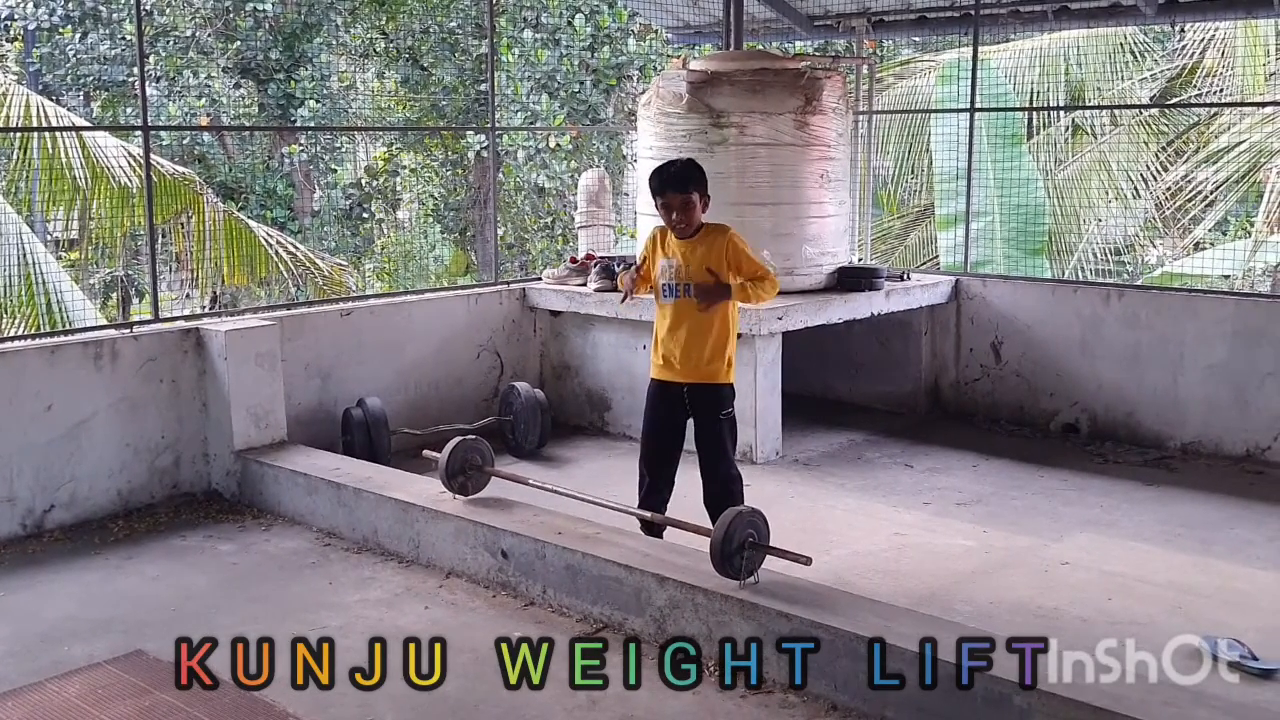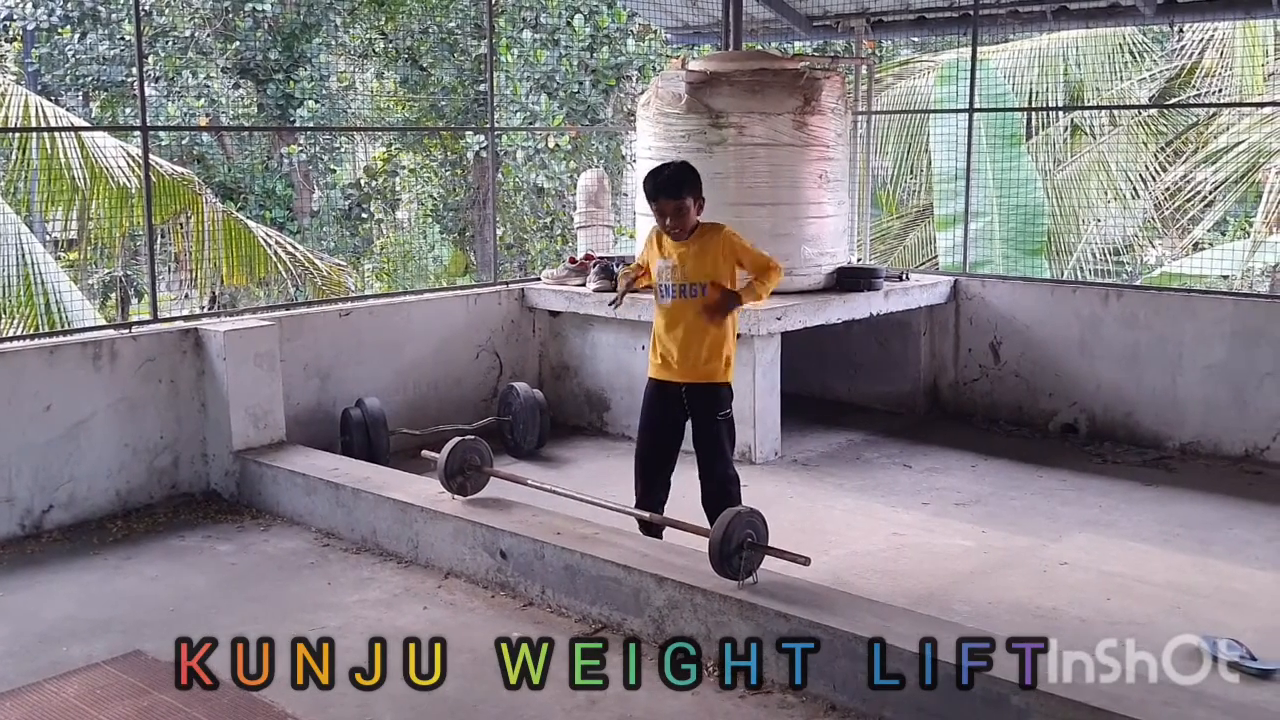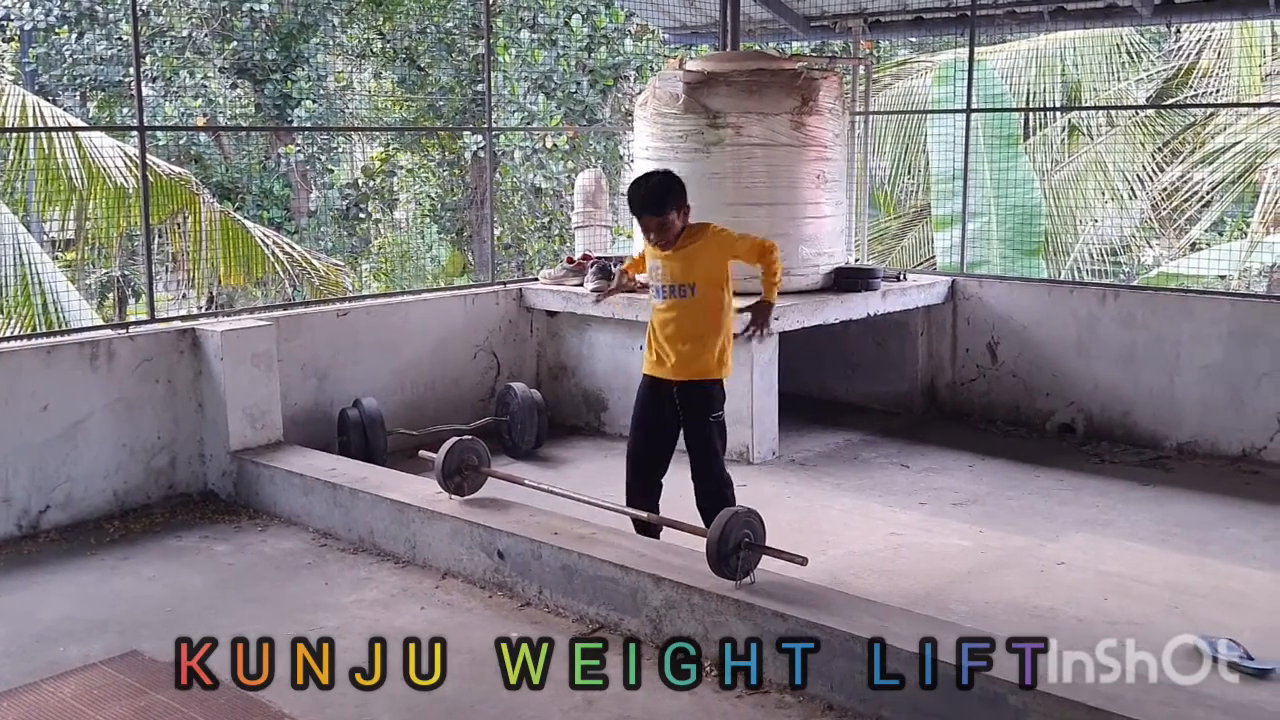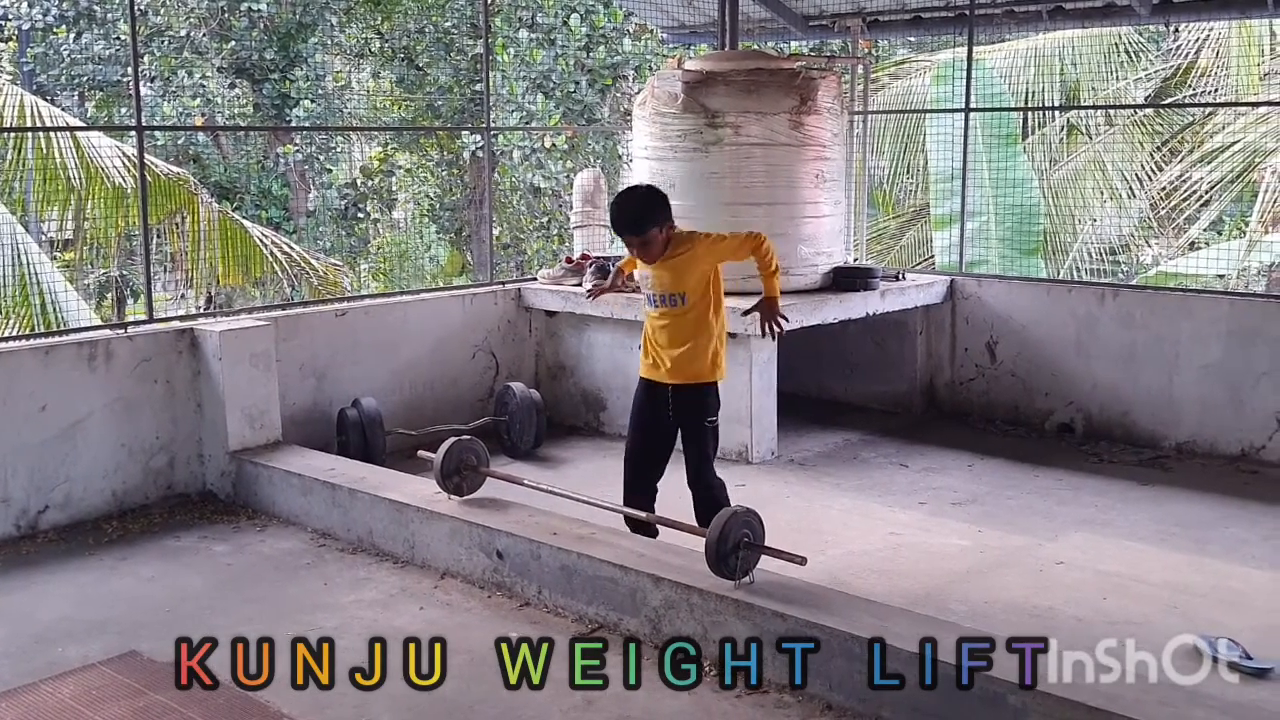
dt=0.3s
person 1, frame 1
left shoulder: (725, 240)
right shoulder: (657, 240)
left elbow: (768, 284)
right elbow: (641, 277)
left wrist: (729, 290)
right wrist: (630, 279)
left hip: (713, 378)
right hip: (665, 376)
left knee: (719, 469)
right knee: (654, 465)
right ankle: (649, 540)
person 1, frame 2
left shoulder: (722, 239)
right shoulder: (655, 240)
left elbow: (771, 270)
left wrist: (739, 296)
right wrist: (627, 278)
left hip: (710, 378)
right hip: (662, 376)
left knee: (717, 470)
right knee: (649, 464)
right ankle: (648, 541)
person 1, frame 3
left shoulder: (711, 239)
right shoulder: (652, 243)
left elbow: (766, 251)
left wrist: (767, 300)
right wrist: (626, 273)
left hip: (702, 376)
right hip: (657, 374)
left knee: (708, 468)
right knee: (641, 464)
right ankle: (645, 543)
person 1, frame 4
left shoulder: (700, 246)
right shoulder: (643, 250)
left elbow: (758, 243)
left wrist: (771, 297)
right wrist: (619, 272)
left hip: (697, 379)
right hip: (653, 377)
left knee: (701, 473)
right knee: (637, 468)
